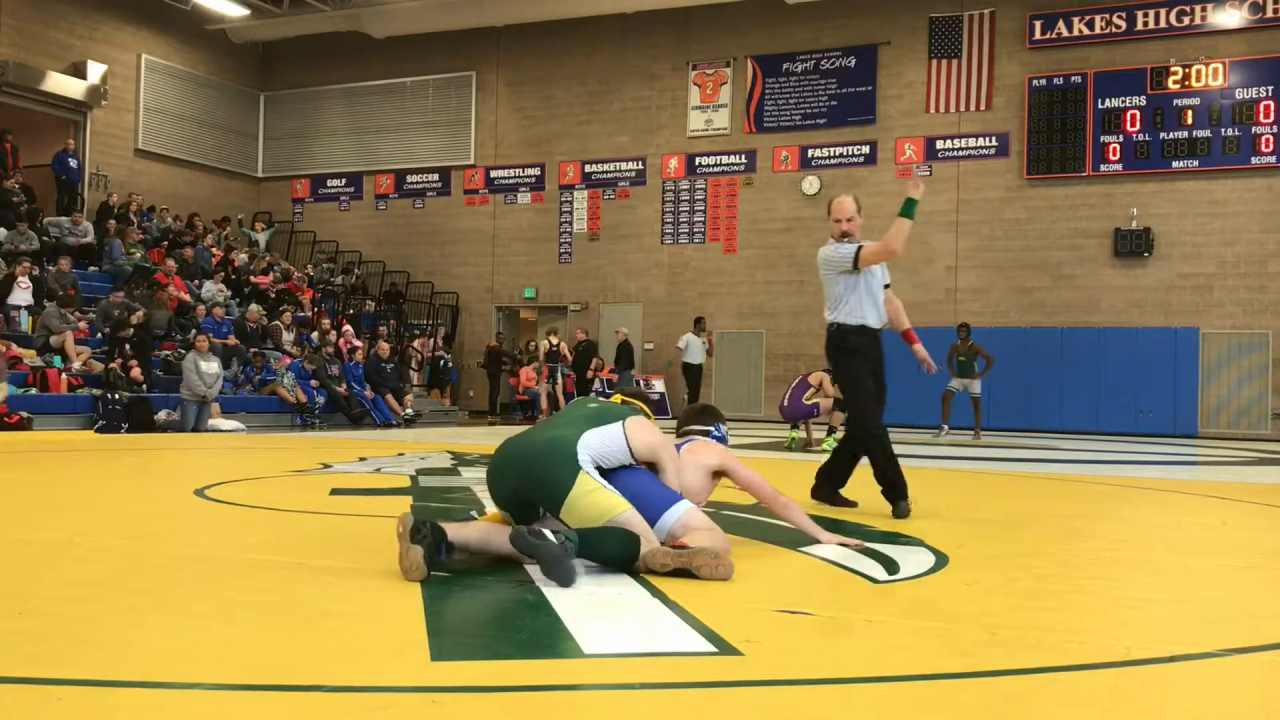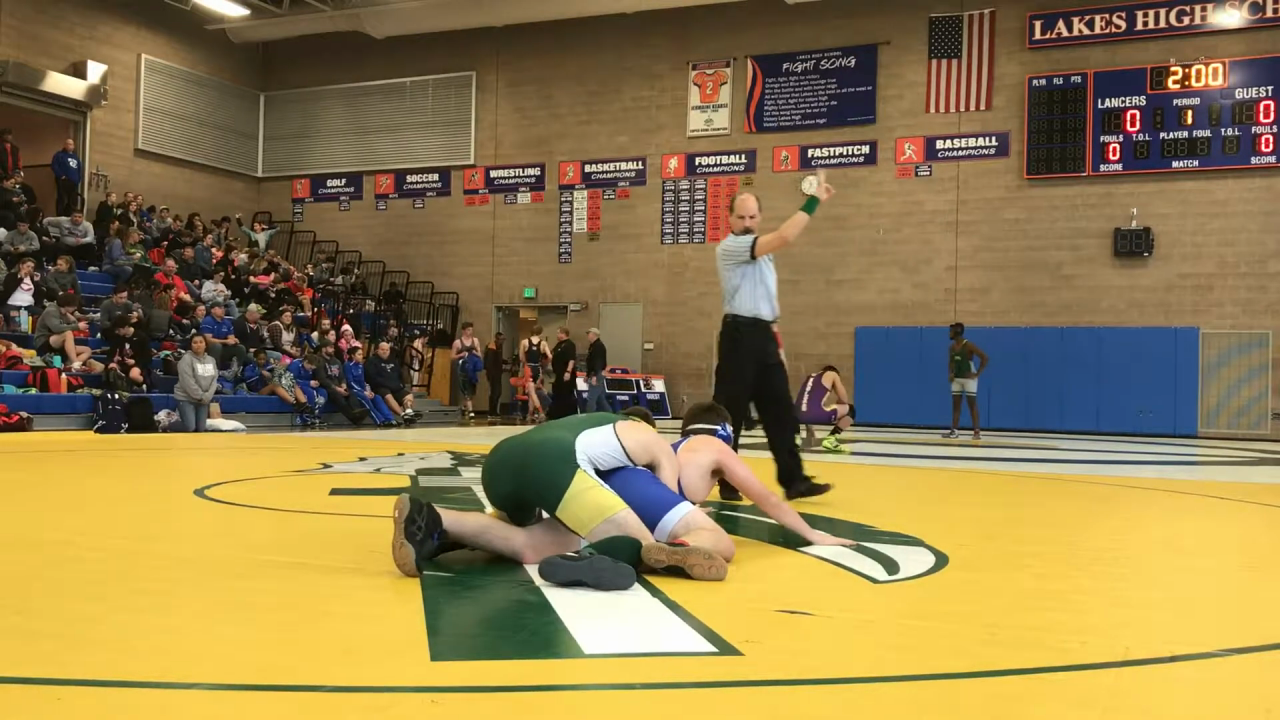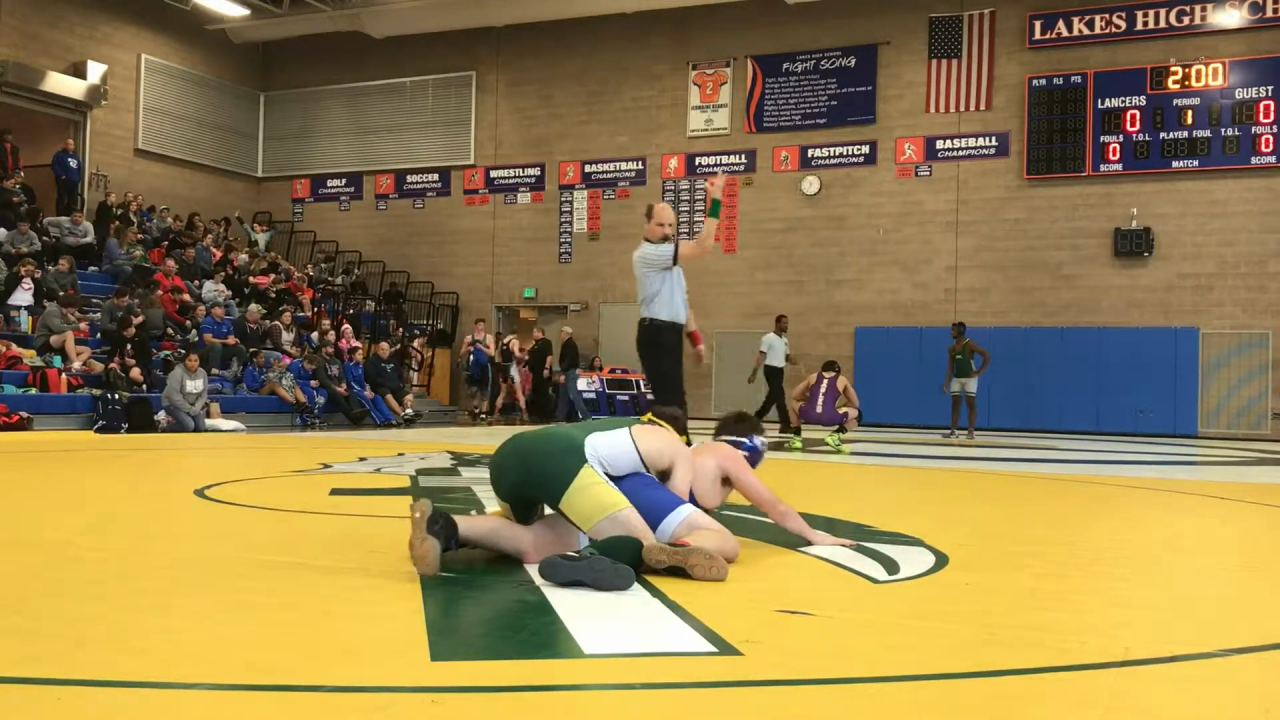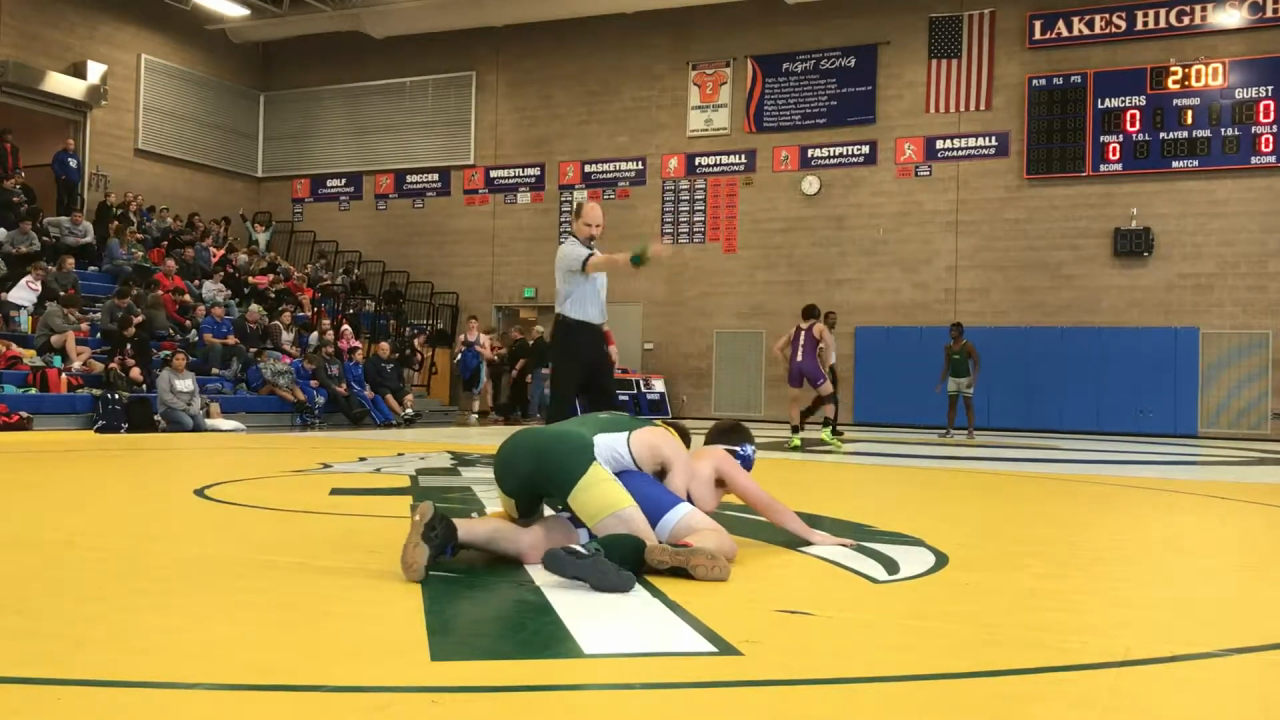
dt=0.7s
person 1, frame 1
left shoulder: (586, 404)
right shoulder: (658, 441)
left hip: (504, 460)
right hip: (558, 465)
right knee: (647, 552)
left ankle: (439, 536)
right ankle: (554, 541)
person 1, frame 2
left shoulder: (591, 422)
right shoulder: (655, 443)
left hip: (500, 458)
right hip: (553, 465)
right knee: (640, 551)
left ankle: (432, 523)
person 1, frame 3
left shoulder: (616, 426)
right shoulder: (678, 448)
left hip: (509, 453)
right hip: (563, 460)
left knee: (531, 544)
right knee: (645, 550)
left ankle: (445, 528)
person 1, frame 4
left shoulder: (614, 420)
right shoulder: (673, 447)
left hip: (514, 448)
right hip: (568, 458)
right knee: (643, 550)
left ankle: (443, 530)
right ankle: (586, 555)
person 2, frame 1
left shoulder: (872, 253)
right shoulder: (829, 255)
left elbow: (888, 299)
right elbow: (891, 248)
left wrist: (913, 341)
right wrist: (911, 200)
left hip: (871, 342)
right hip: (846, 343)
left knee: (865, 424)
right knee: (869, 422)
left ankle: (827, 484)
right ankle: (896, 494)
person 2, frame 2
left shoulder: (762, 251)
right shoulder: (730, 248)
right elbow: (785, 236)
left wrist: (775, 342)
right wrist: (815, 199)
left hip: (763, 336)
right hip: (739, 335)
left knee: (781, 411)
right knee: (734, 411)
left ankle: (794, 480)
right ankle: (726, 481)
person 2, frame 3
left shoulder: (667, 258)
right shoulder: (647, 254)
right elbow: (704, 246)
left wrist: (695, 337)
right wrist: (715, 200)
left hip: (669, 336)
right hip: (656, 336)
left knee: (669, 402)
right knee: (672, 403)
person 2, frame 4
left shoulder: (595, 255)
right shoulder: (569, 252)
right elbow: (607, 262)
left wrist: (608, 340)
right wrist: (643, 255)
left hip: (594, 337)
right hip: (570, 336)
left knee: (606, 400)
right knee: (563, 404)
person 3, frame 1
right shoulder: (717, 451)
right elbow: (774, 498)
right wrist: (821, 534)
left hip: (611, 478)
right hip: (636, 487)
right knee: (715, 543)
person 3, frame 2
left shoulder: (674, 450)
right shoulder: (716, 448)
right elbow: (768, 500)
right wrist: (812, 534)
right hip: (637, 488)
right knee: (721, 546)
person 3, frame 3
left shoulder: (704, 452)
right shoulder: (729, 456)
right elbow: (774, 506)
right wrist: (813, 535)
left hip: (618, 484)
right hip: (635, 491)
right knee: (726, 547)
person 3, frame 4
left shoulder: (687, 460)
right shoulder: (722, 460)
right elbow: (768, 506)
right wrist: (813, 536)
right knee: (723, 546)
right ankle: (675, 554)
